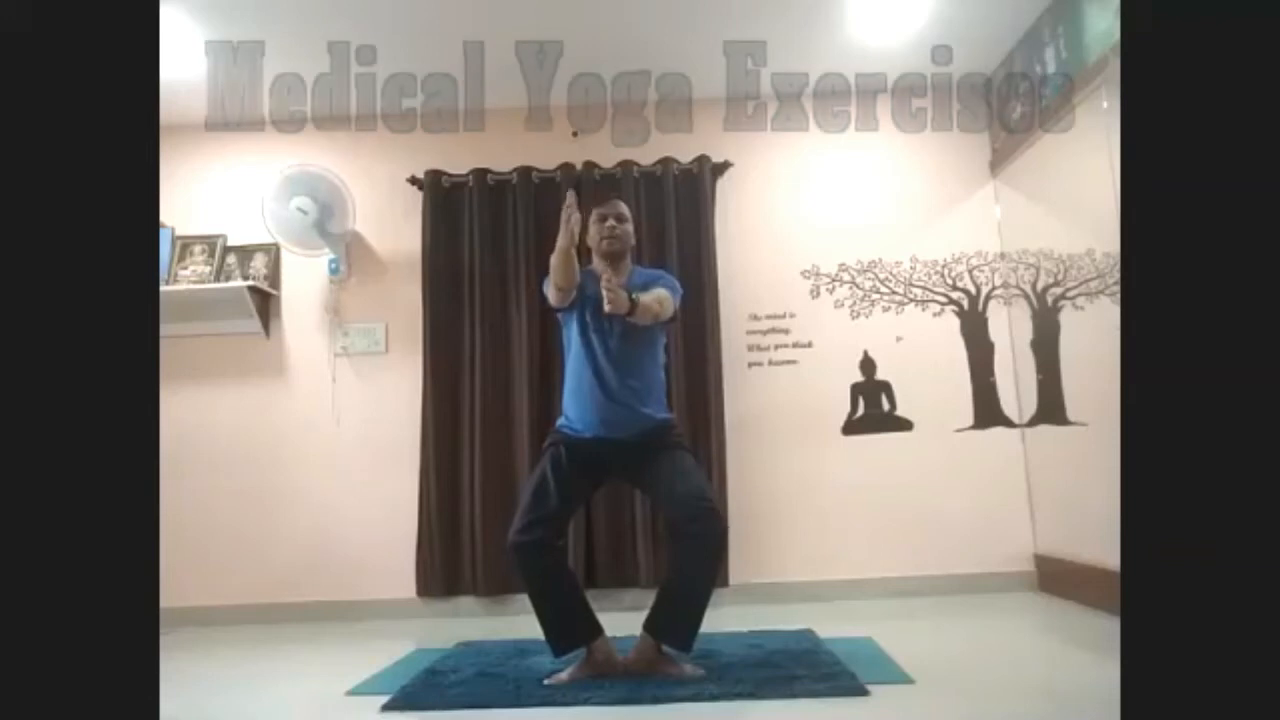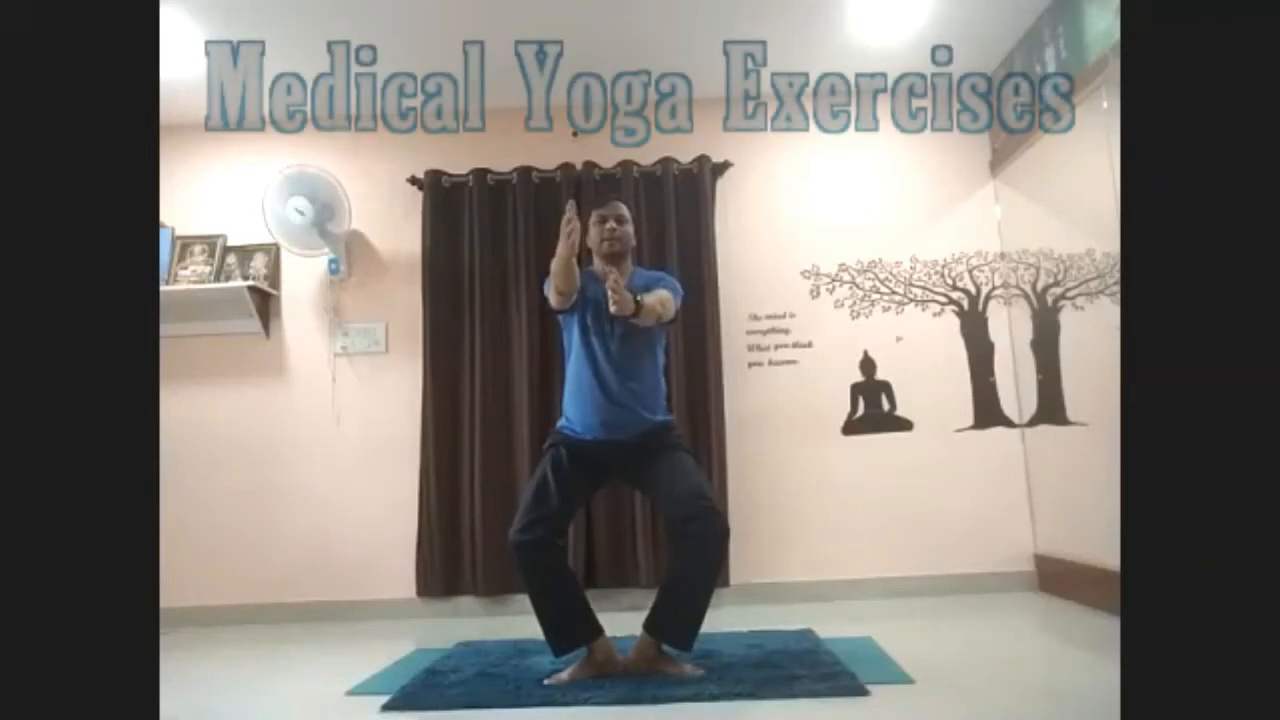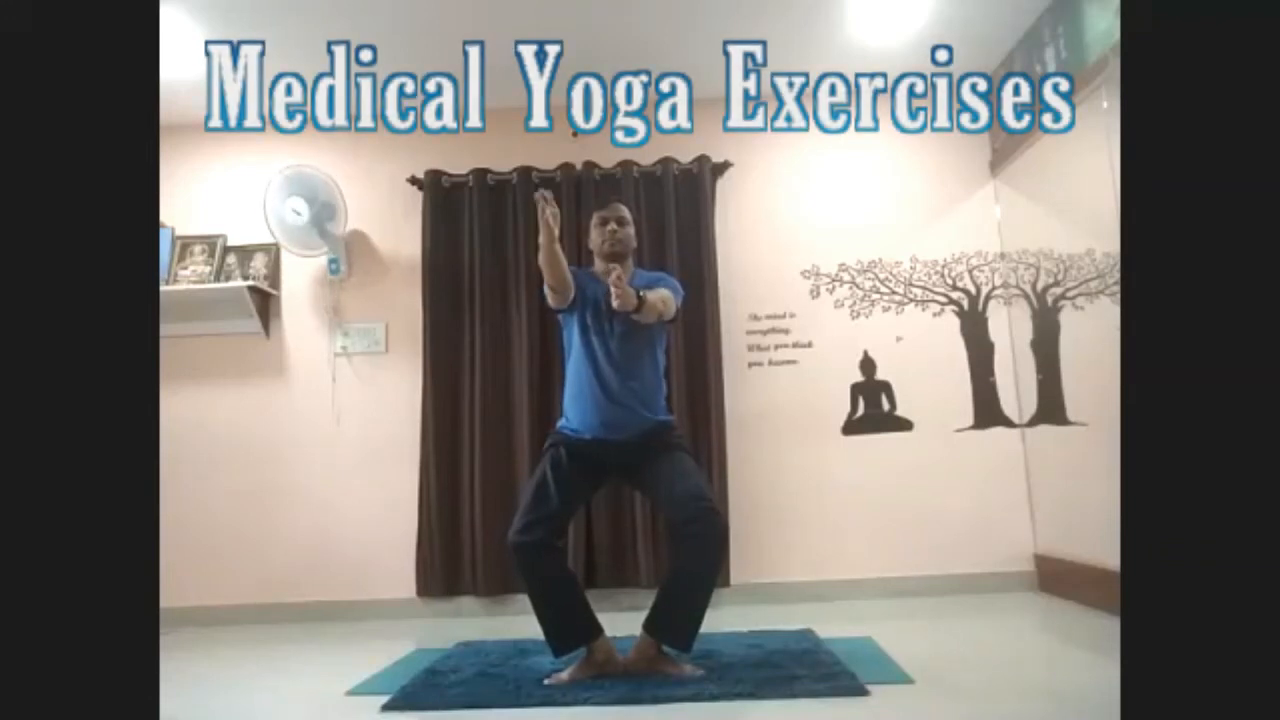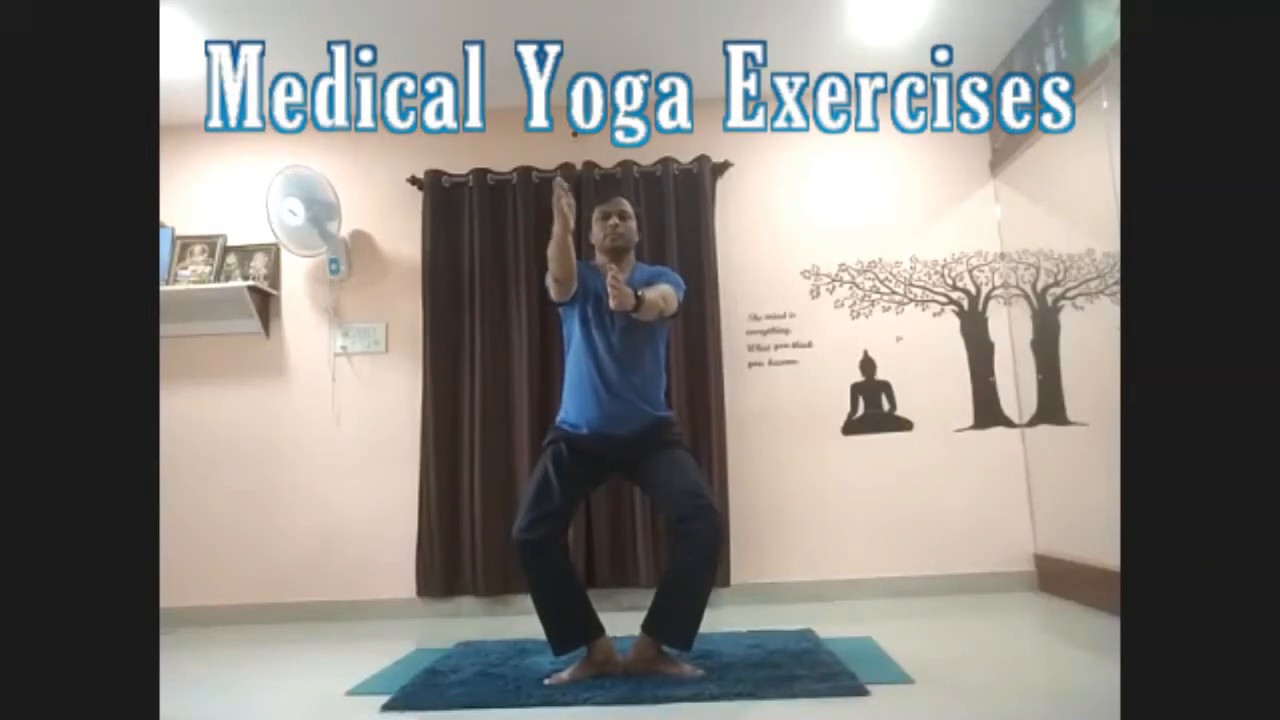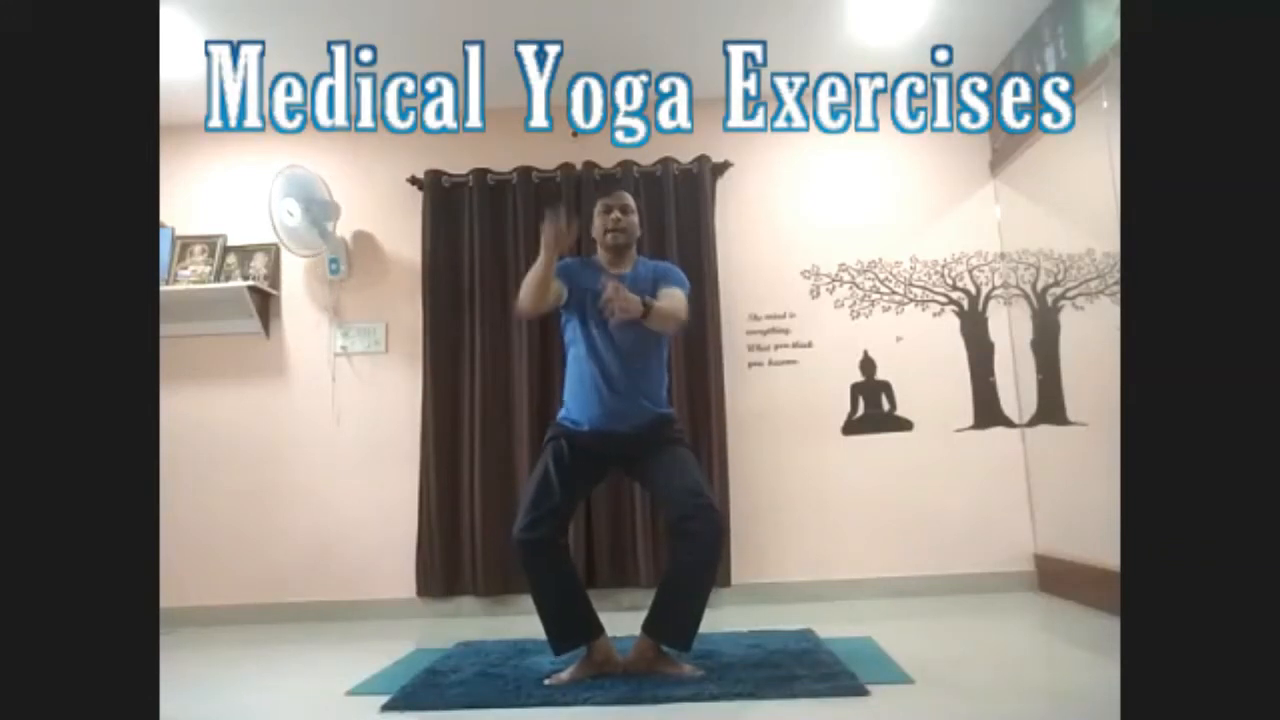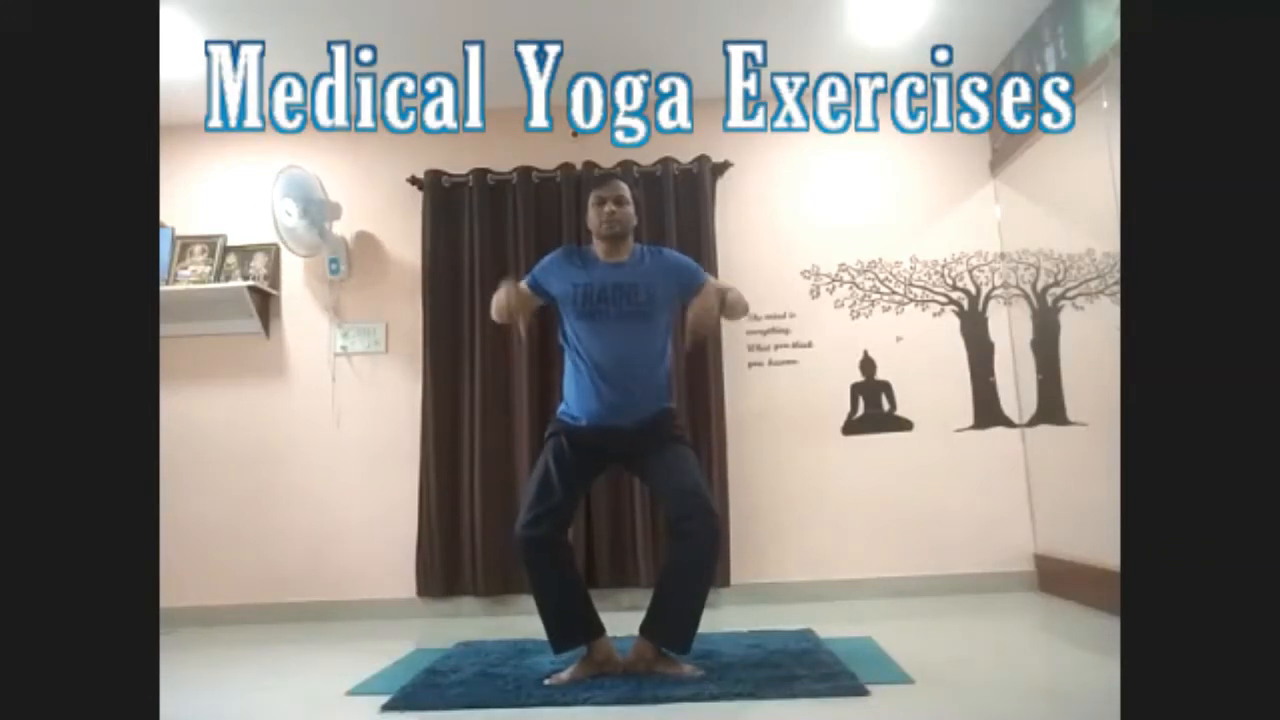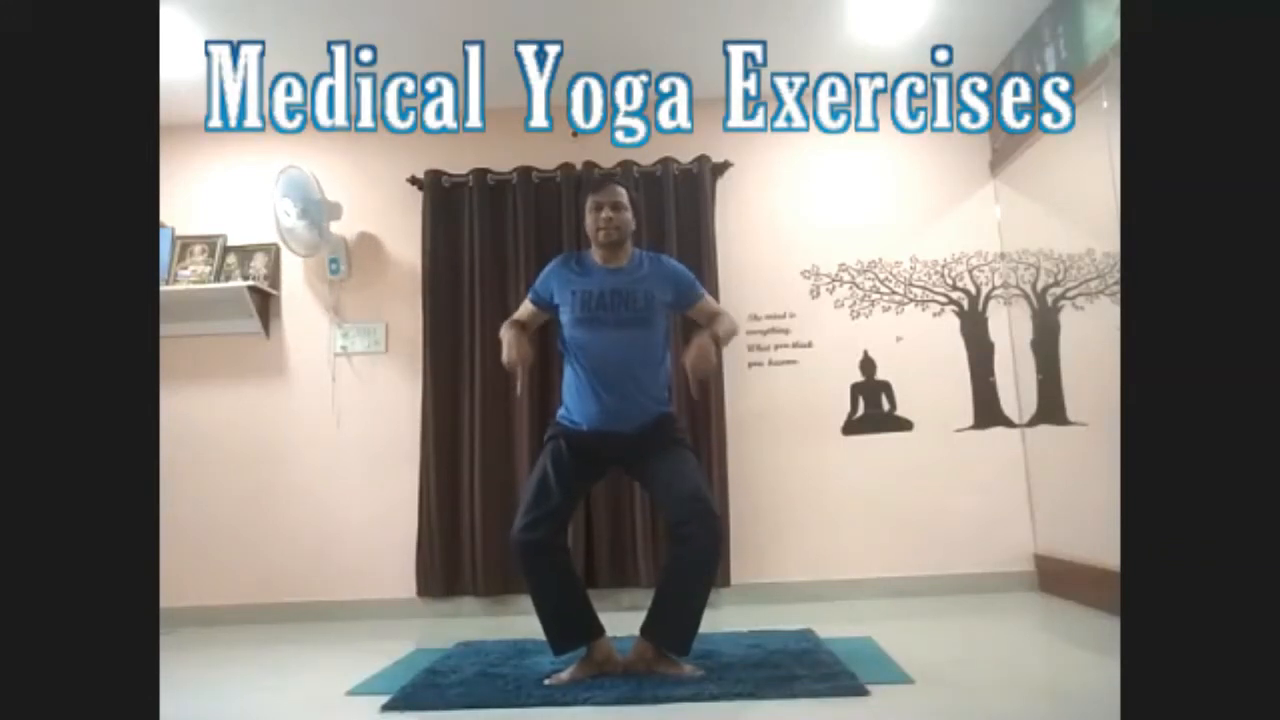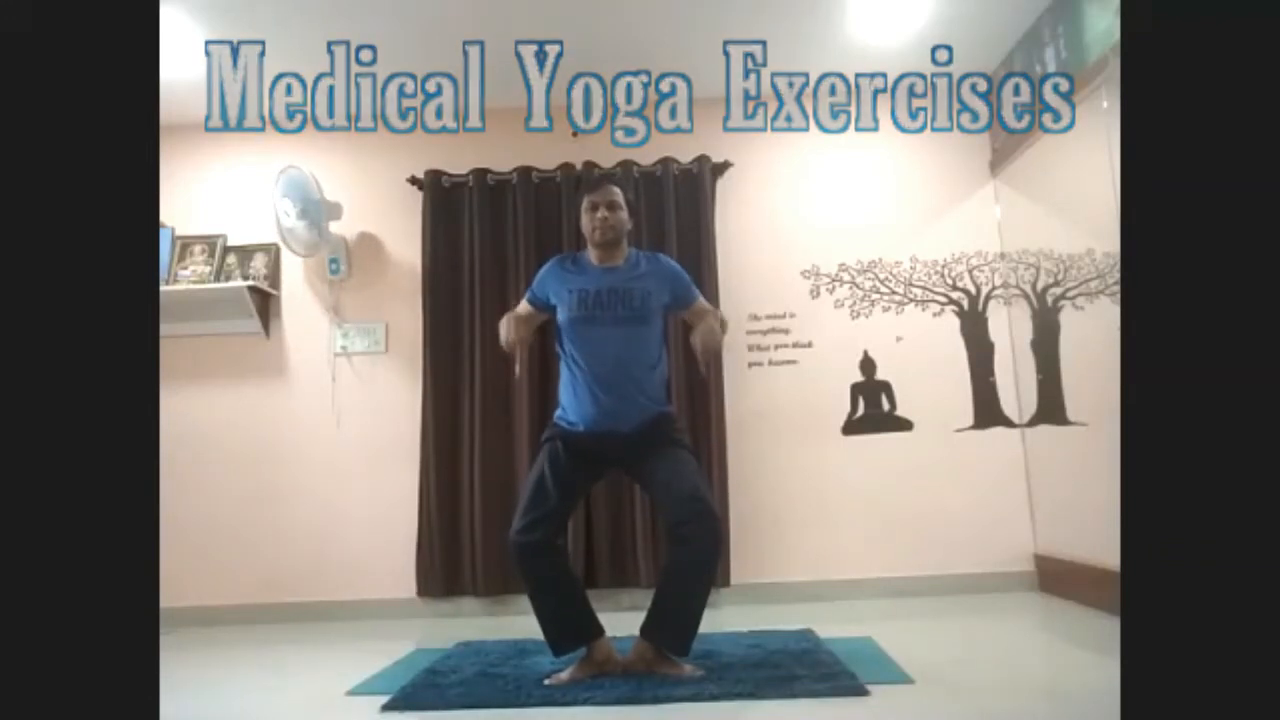
dt=0.5s
person 1, frame 1
left shoulder: (658, 281)
right shoulder: (573, 284)
left elbow: (657, 307)
right elbow: (560, 287)
left wrist: (627, 304)
right wrist: (564, 239)
left hip: (651, 434)
right hip: (578, 437)
left knee: (705, 526)
right knee: (527, 538)
left ankle: (653, 648)
right ankle: (595, 650)
person 1, frame 2
left shoulder: (659, 282)
right shoulder: (573, 285)
left elbow: (659, 308)
right elbow: (561, 289)
left wrist: (631, 305)
right wrist: (564, 248)
left hip: (650, 434)
right hip: (577, 437)
left knee: (707, 526)
right knee: (527, 537)
left ankle: (653, 646)
right ankle: (595, 649)
person 1, frame 3
left shoulder: (659, 284)
right shoulder: (575, 285)
left elbow: (660, 307)
right elbow: (555, 284)
left wrist: (635, 301)
right wrist: (548, 236)
left hip: (651, 436)
right hip: (578, 438)
left knee: (705, 525)
right knee: (527, 538)
left ankle: (651, 647)
right ankle: (594, 649)
person 1, frame 4
left shoulder: (662, 278)
right shoulder: (576, 280)
left elbow: (660, 303)
right elbow: (559, 276)
left wrist: (632, 301)
right wrist: (561, 226)
left hip: (650, 432)
right hip: (577, 434)
left knee: (702, 522)
right knee: (531, 535)
left ankle: (651, 646)
right ankle: (595, 648)
person 1, frame 5
left shoulder: (664, 275)
right shoulder: (572, 274)
left elbow: (674, 314)
right elbow: (528, 306)
left wrist: (639, 307)
right wrist: (548, 253)
left hip: (652, 429)
right hip: (578, 431)
left knee: (703, 523)
right knee: (531, 533)
left ankle: (652, 646)
right ankle: (595, 648)
person 1, frame 6
left shoulder: (668, 266)
right shoulder: (561, 267)
left elbow: (736, 302)
right elbow: (504, 311)
left wrist: (716, 299)
right wrist: (505, 297)
left hip: (653, 424)
right hip: (577, 427)
left knee: (699, 524)
right knee: (534, 531)
left ankle: (652, 647)
right ankle: (595, 648)
person 1, frame 7
left shoulder: (666, 273)
right shoulder: (561, 274)
left elbow: (725, 321)
right elbow: (518, 323)
left wrist: (709, 338)
right wrist: (512, 338)
left hip: (653, 429)
right hip: (577, 432)
left knee: (701, 527)
right knee: (530, 535)
left ankle: (654, 646)
right ankle: (593, 648)
person 1, frame 8
left shoulder: (662, 272)
right shoulder: (557, 274)
left elbow: (713, 318)
right elbow: (519, 321)
left wrist: (710, 327)
right wrist: (511, 327)
left hip: (651, 428)
right hip: (574, 432)
left knee: (700, 527)
right knee: (529, 537)
left ankle: (656, 646)
right ankle: (593, 648)
